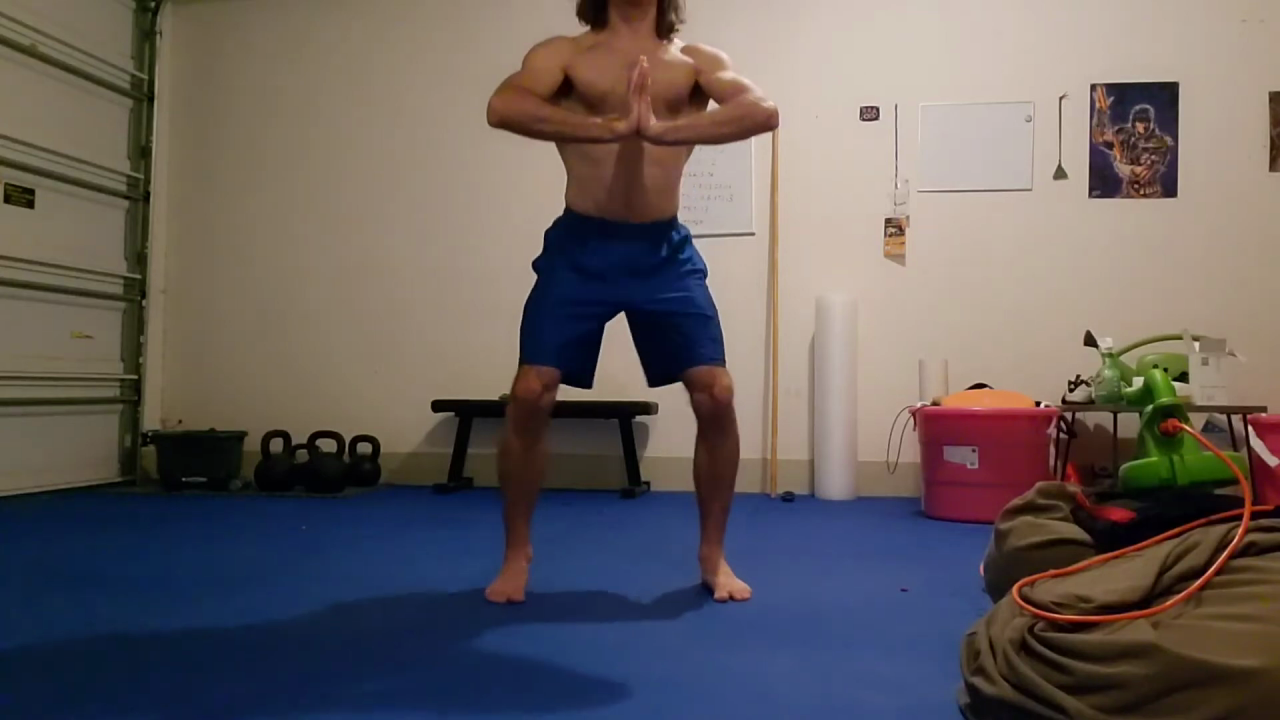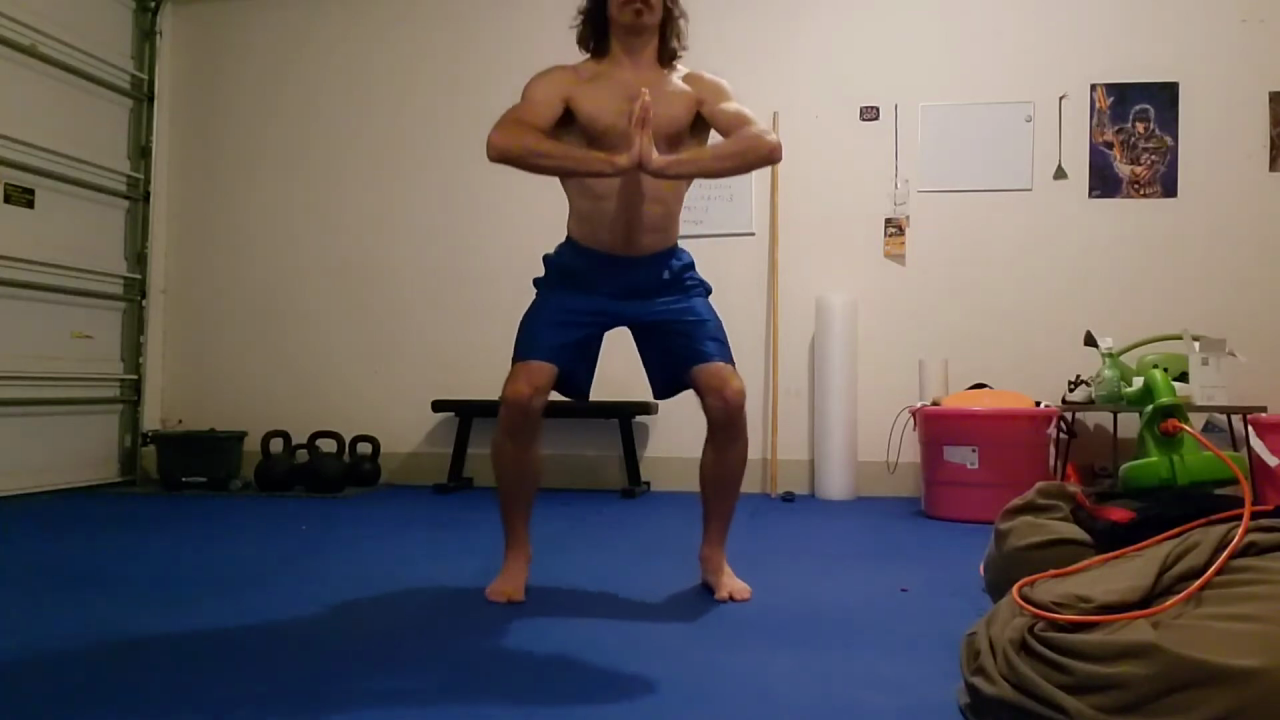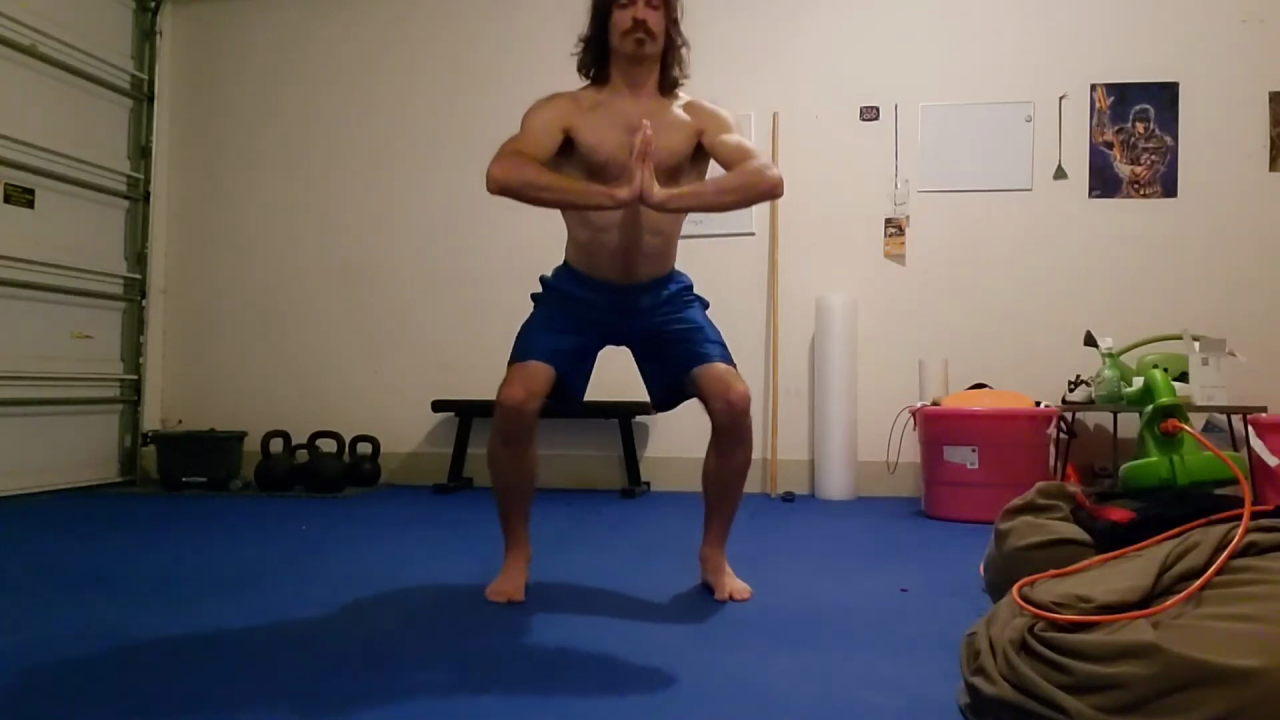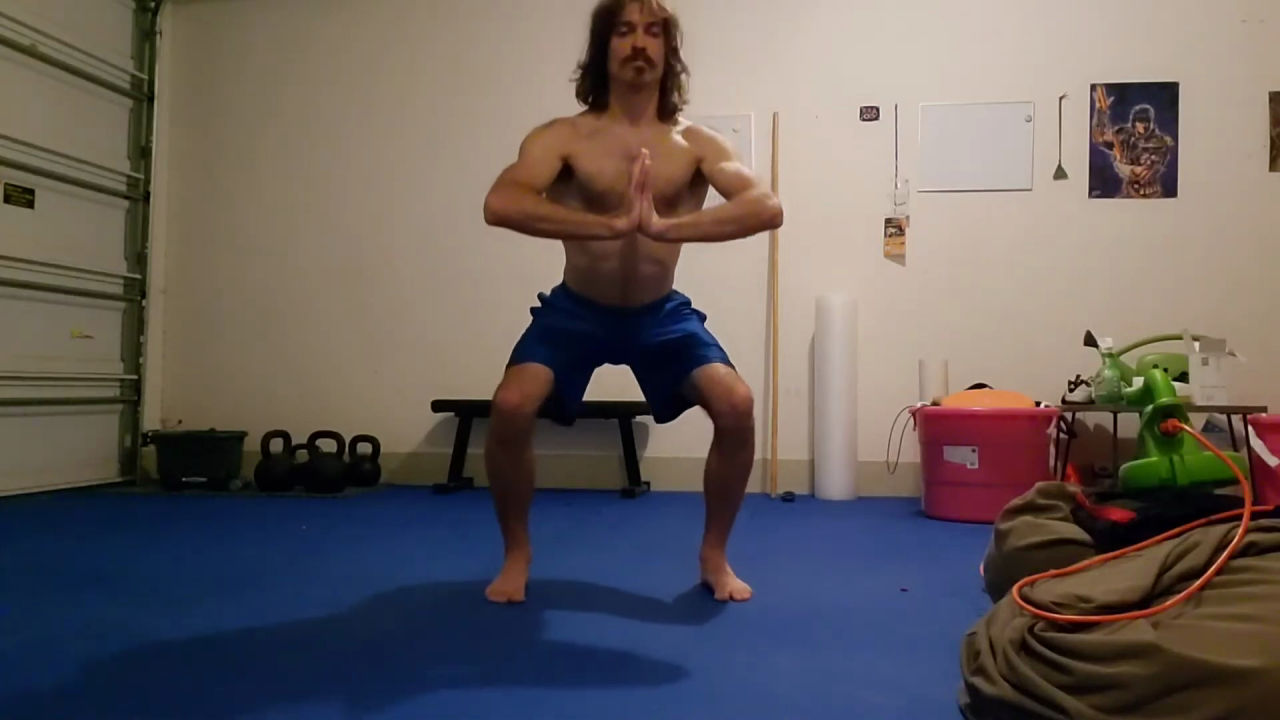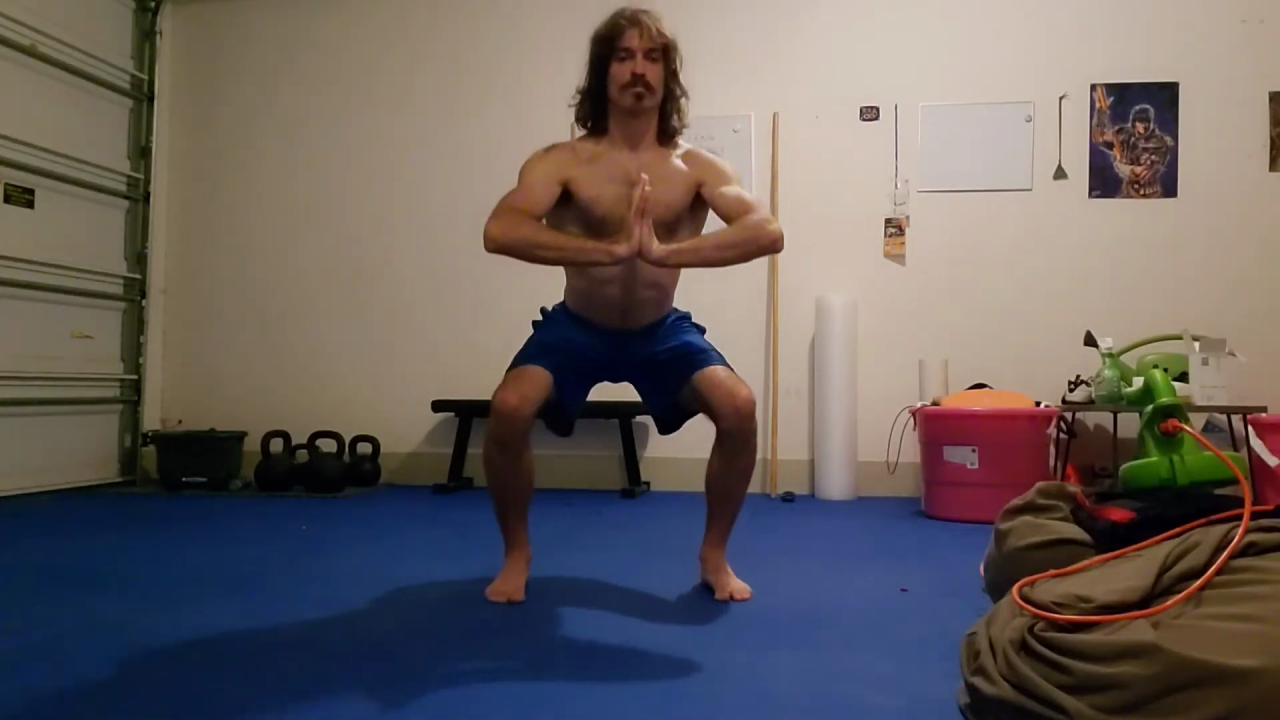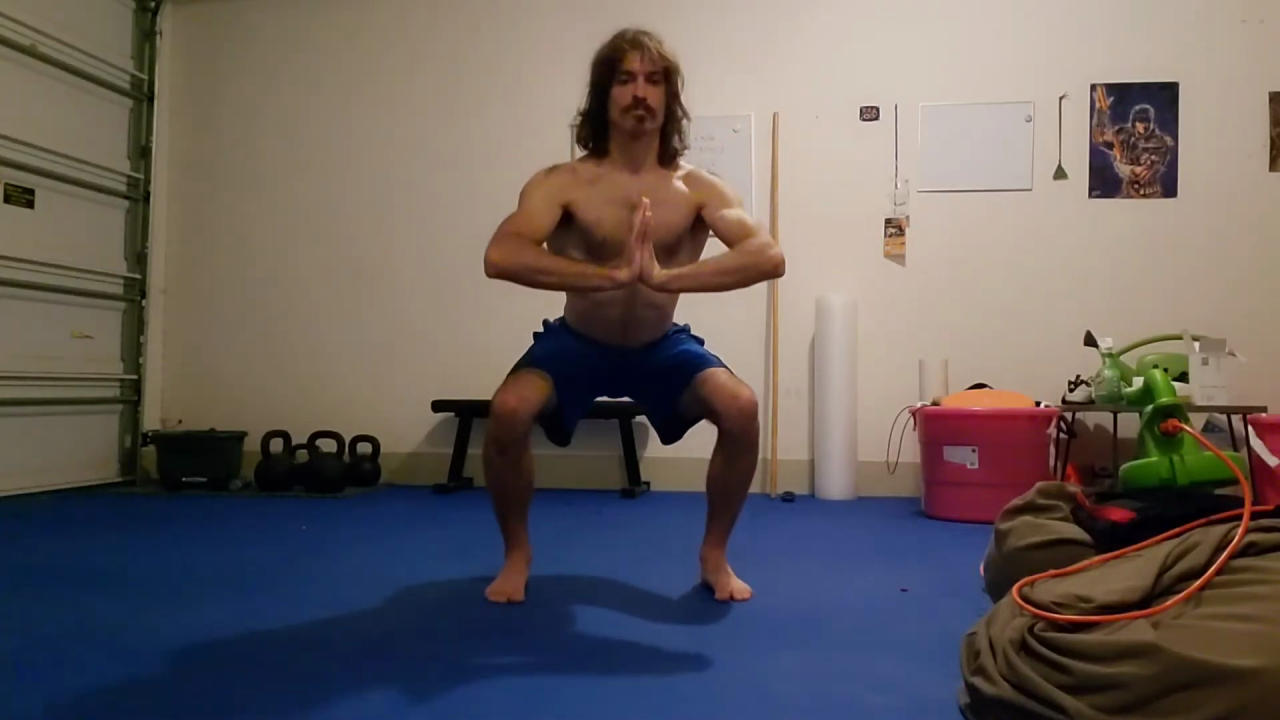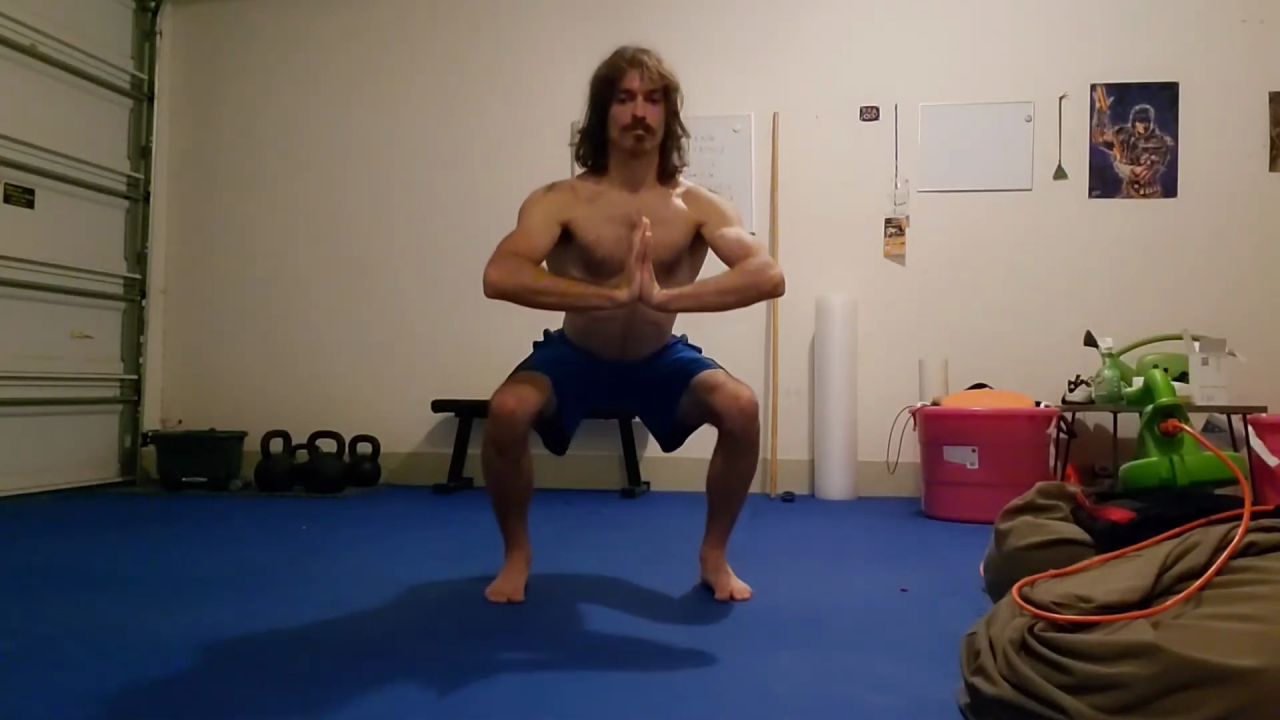
dt=0.3s
person 1, frame 1
left shoulder: (697, 60)
right shoulder: (562, 53)
left elbow: (763, 111)
right elbow: (502, 107)
left wrist: (664, 130)
right wrist: (612, 127)
left hip: (664, 252)
right hip: (579, 249)
left knee: (716, 396)
right knee: (530, 395)
left ankle: (712, 553)
right ankle: (518, 554)
person 1, frame 2
left shoulder: (698, 88)
right shoulder: (564, 83)
left elbow: (766, 144)
right elbow: (502, 141)
left wrist: (666, 163)
right wrist: (615, 162)
left hip: (665, 276)
right hip: (580, 272)
left knee: (727, 398)
right knee: (521, 398)
left ankle: (714, 555)
right ankle: (517, 554)
person 1, frame 3
left shoulder: (698, 117)
right shoulder: (564, 110)
left elbow: (767, 178)
right elbow: (502, 174)
left wrist: (667, 196)
right wrist: (615, 193)
left hip: (663, 295)
right hip: (577, 292)
left knee: (732, 402)
right knee: (516, 402)
left ankle: (714, 555)
right ankle: (517, 553)
person 1, frame 4
left shoulder: (696, 143)
right shoulder: (562, 137)
left elbow: (767, 207)
right elbow: (499, 204)
left wrist: (665, 226)
right wrist: (613, 224)
left hip: (661, 313)
right hip: (575, 311)
left knee: (736, 405)
right knee: (511, 406)
left ankle: (714, 554)
right ankle: (517, 553)
person 1, frame 5
left shoulder: (697, 166)
right shoulder: (561, 162)
left elbow: (768, 233)
right elbow: (499, 232)
left wrist: (666, 252)
right wrist: (613, 249)
left hip: (661, 331)
right hip: (575, 328)
left knee: (738, 408)
right knee: (509, 409)
left ankle: (715, 555)
right ankle: (517, 554)
person 1, frame 6
left shoulder: (698, 188)
right shoulder: (561, 183)
left elbow: (769, 257)
right elbow: (500, 257)
left wrist: (666, 277)
right wrist: (614, 274)
left hip: (661, 346)
right hip: (575, 343)
left knee: (740, 408)
right knee: (508, 411)
left ankle: (714, 554)
right ankle: (517, 552)
person 1, frame 7
left shoulder: (698, 206)
right shoulder: (559, 200)
left elbow: (769, 276)
right elbow: (499, 277)
left wrist: (667, 297)
right wrist: (613, 294)
left hip: (659, 360)
right hip: (574, 356)
left knee: (740, 409)
right knee: (507, 411)
left ankle: (714, 554)
right ankle: (517, 553)
